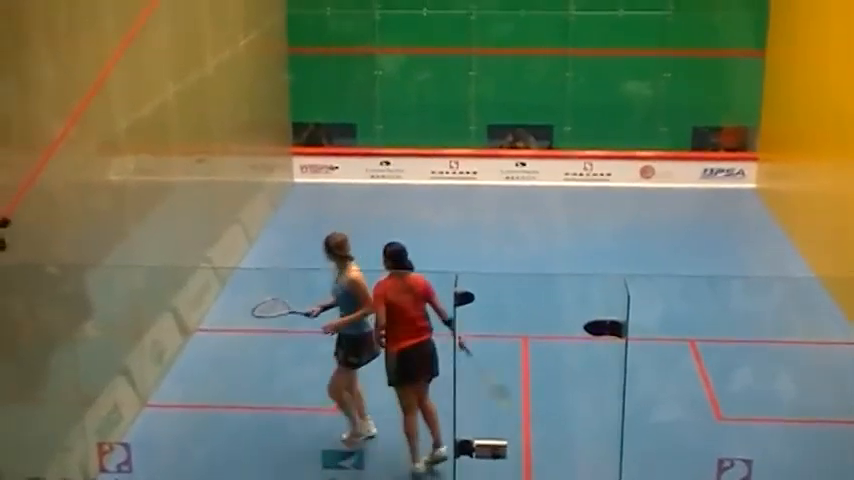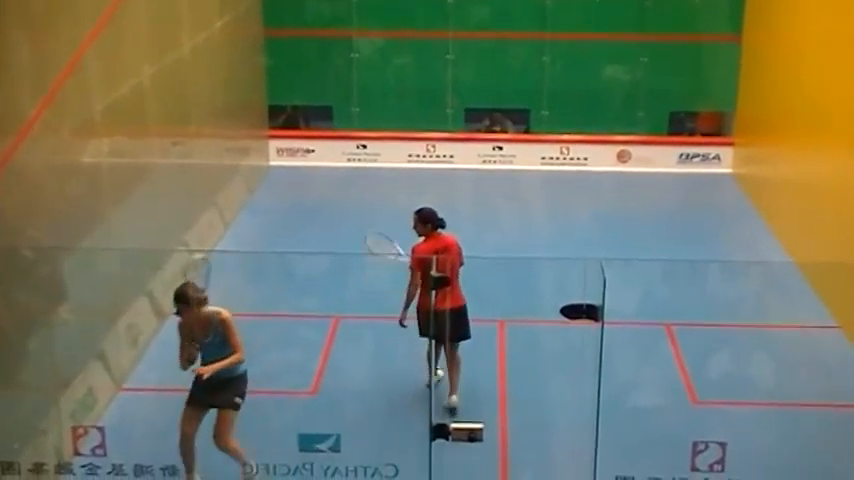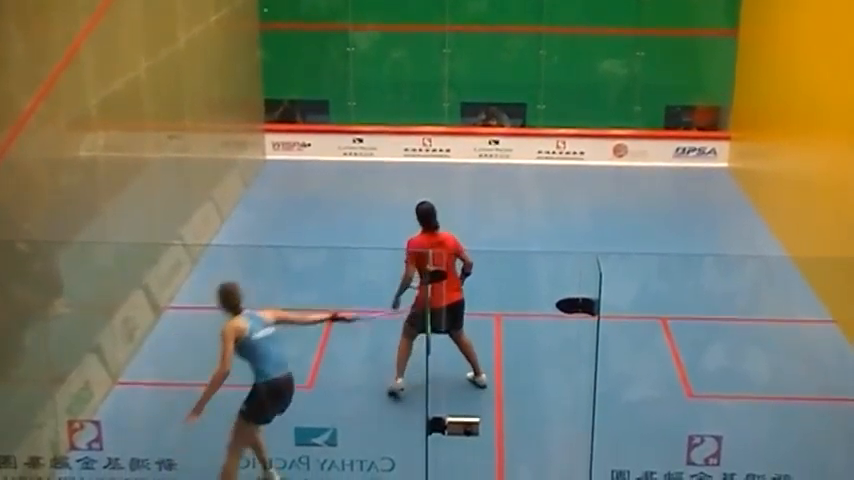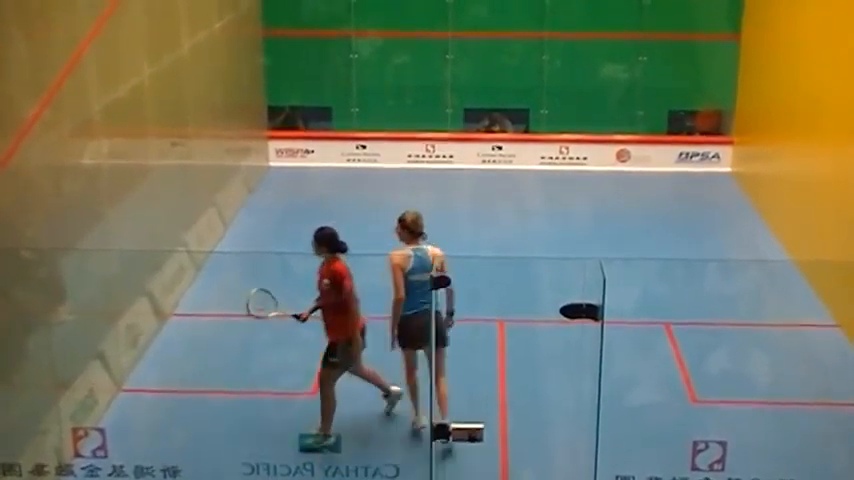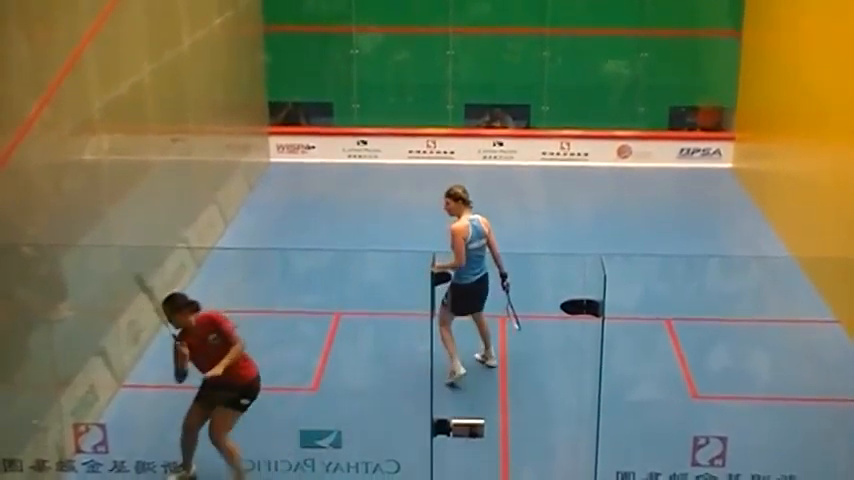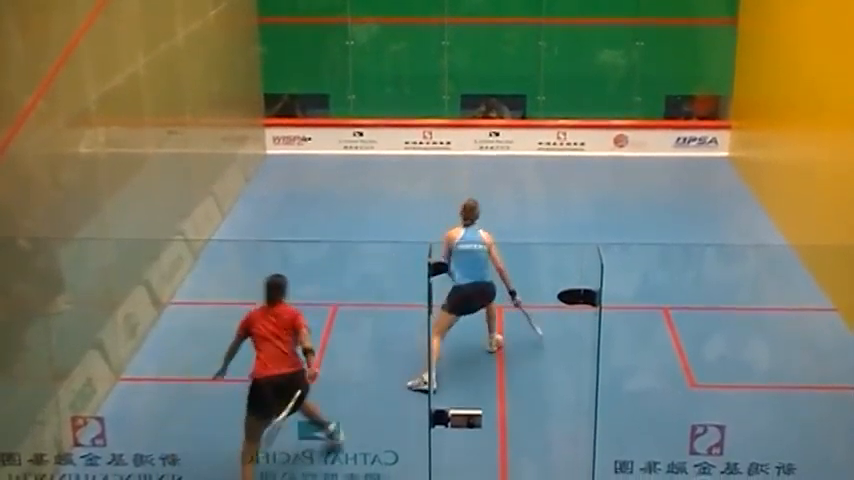
dt=0.7s
person 1, frame 1
left shoulder: (382, 288)
right shoulder: (420, 282)
left elbow: (381, 323)
right elbow: (441, 310)
left wrist: (378, 335)
right wrist: (455, 332)
left hip: (399, 352)
right hip: (423, 346)
left knee: (408, 408)
right knee: (423, 400)
left ankle: (416, 461)
right ankle: (438, 447)
person 1, frame 2
left shoulder: (419, 250)
right shoulder: (453, 242)
left elbow: (415, 284)
left wrist: (405, 310)
left hip: (430, 308)
right hip: (455, 306)
left knee: (435, 344)
right knee: (452, 352)
left ankle: (432, 375)
right ankle: (453, 395)
person 1, frame 3
left shoulder: (414, 243)
right shoulder: (449, 239)
left elbow: (408, 276)
right elbow: (468, 264)
left wrist: (397, 296)
right wrist: (460, 280)
left hip: (427, 303)
right hip: (454, 300)
left knee: (407, 336)
right knee: (459, 337)
left ankle: (398, 382)
right ankle: (479, 374)
person 1, frame 4
left shoulder: (337, 270)
right shoulder: (326, 266)
left elbow: (352, 304)
left wrist: (356, 339)
right wrist: (310, 310)
left hip: (343, 335)
right hip: (339, 332)
left knee: (325, 383)
right knee: (355, 368)
left ankle: (325, 434)
right ankle: (391, 391)
person 1, frame 5
left shoulder: (213, 320)
right shoulder: (182, 341)
left elbow: (238, 345)
right elbow: (180, 377)
left wrist: (220, 366)
right wrist: (182, 361)
left hip: (244, 380)
right hip: (217, 382)
left knee: (217, 435)
right knee: (189, 427)
person 1, frame 6
left shoulder: (252, 317)
right shoulder: (293, 314)
left elbow: (234, 346)
right elbow: (305, 341)
left wrist: (223, 369)
right wrist: (312, 366)
left hip: (264, 381)
right hip: (293, 375)
left knee: (251, 440)
right knee: (299, 401)
right ankle: (330, 430)
person 2, frame 1
left shoulder: (353, 277)
right shoulder: (340, 272)
left elbow: (371, 307)
left wrist: (341, 322)
right wrist: (322, 307)
left hip: (357, 338)
right hip: (347, 335)
left knee: (334, 389)
right knee: (349, 384)
left ankle: (358, 428)
right ankle: (364, 426)
person 2, frame 2
left shoulder: (222, 317)
right shoulder: (185, 325)
left elbow: (239, 355)
right elbow: (185, 365)
left wrist: (214, 367)
right wrist: (190, 349)
left hip: (233, 379)
right hip: (207, 378)
left knee: (221, 440)
right knee: (186, 434)
person 2, frame 3
left shoulder: (231, 327)
right shoulder: (266, 315)
left elbow: (224, 369)
right elbow: (303, 318)
left wrist: (201, 403)
right wrist: (333, 317)
left hip: (267, 388)
right hip: (286, 384)
left knee: (235, 447)
right knee: (248, 431)
person 2, frame 4
left shoulder: (397, 257)
right shoulder: (437, 254)
left elbow: (399, 296)
right elbow: (449, 289)
left wrist: (393, 326)
right wrist: (450, 313)
left hip: (408, 321)
right hip: (432, 318)
left knee: (411, 370)
right knee: (439, 375)
left ankle: (417, 417)
right ankle: (444, 421)
person 2, frame 5
left shoulder: (457, 228)
right shoulder: (483, 222)
left elbow: (459, 263)
right elbow: (495, 253)
left wrist: (440, 267)
right wrist: (503, 275)
left hip: (463, 285)
right hip: (482, 281)
left knee: (444, 324)
right knee: (478, 317)
left ankle: (456, 367)
right ankle: (489, 355)
person 2, frame 6
left shoulder: (451, 235)
right shoulder: (485, 236)
left elbow: (444, 266)
right elbow: (500, 268)
right wrist: (512, 293)
left hip: (461, 291)
right hip: (486, 288)
left knee: (436, 335)
right knee: (488, 301)
left ankle: (428, 378)
right ankle: (493, 340)
